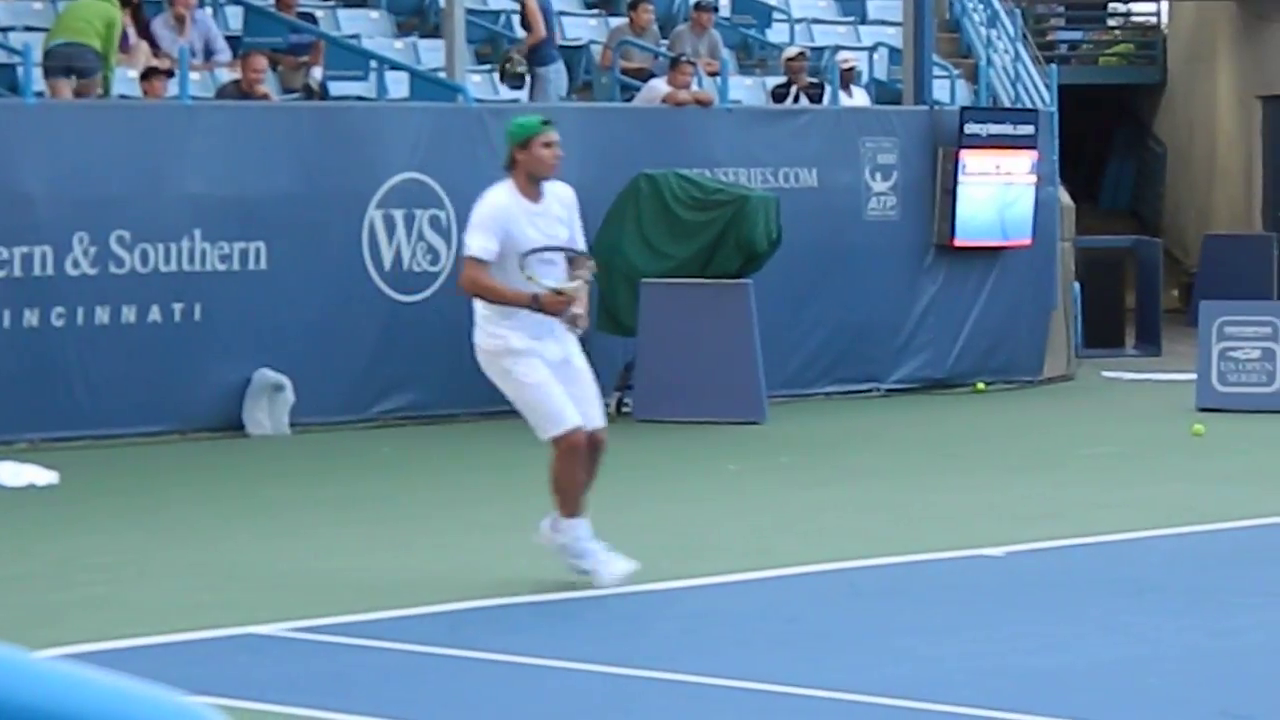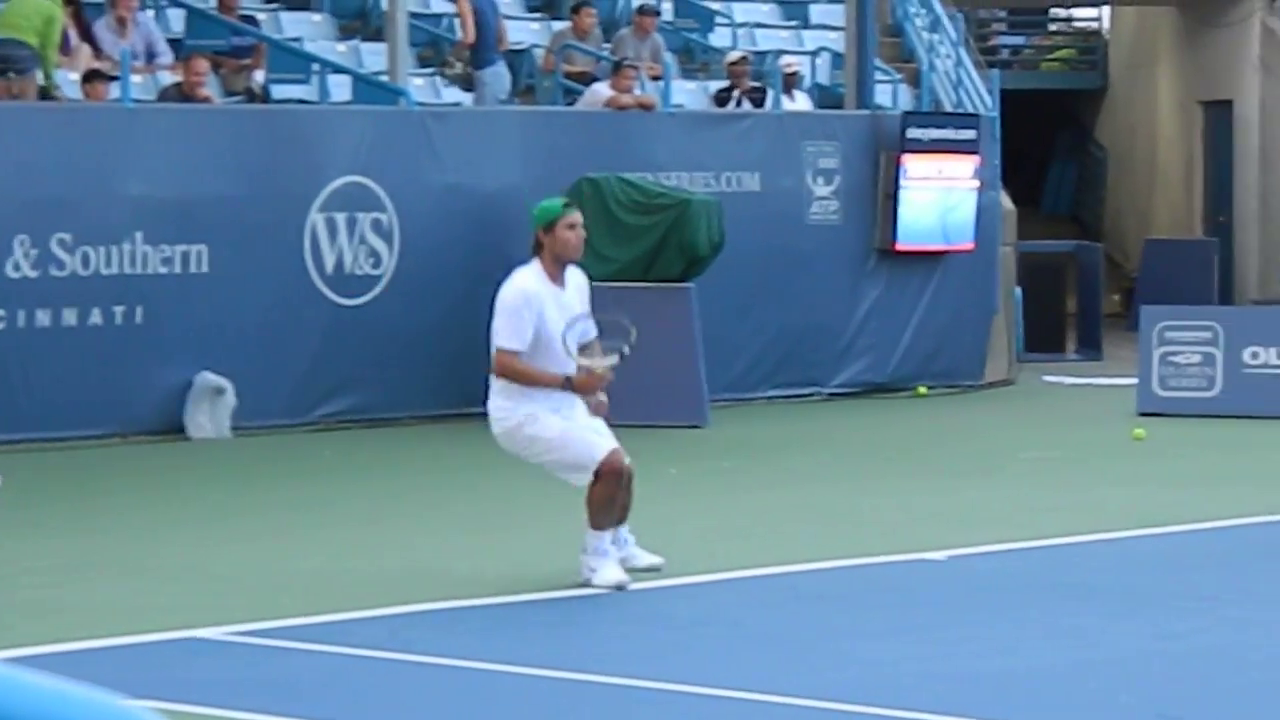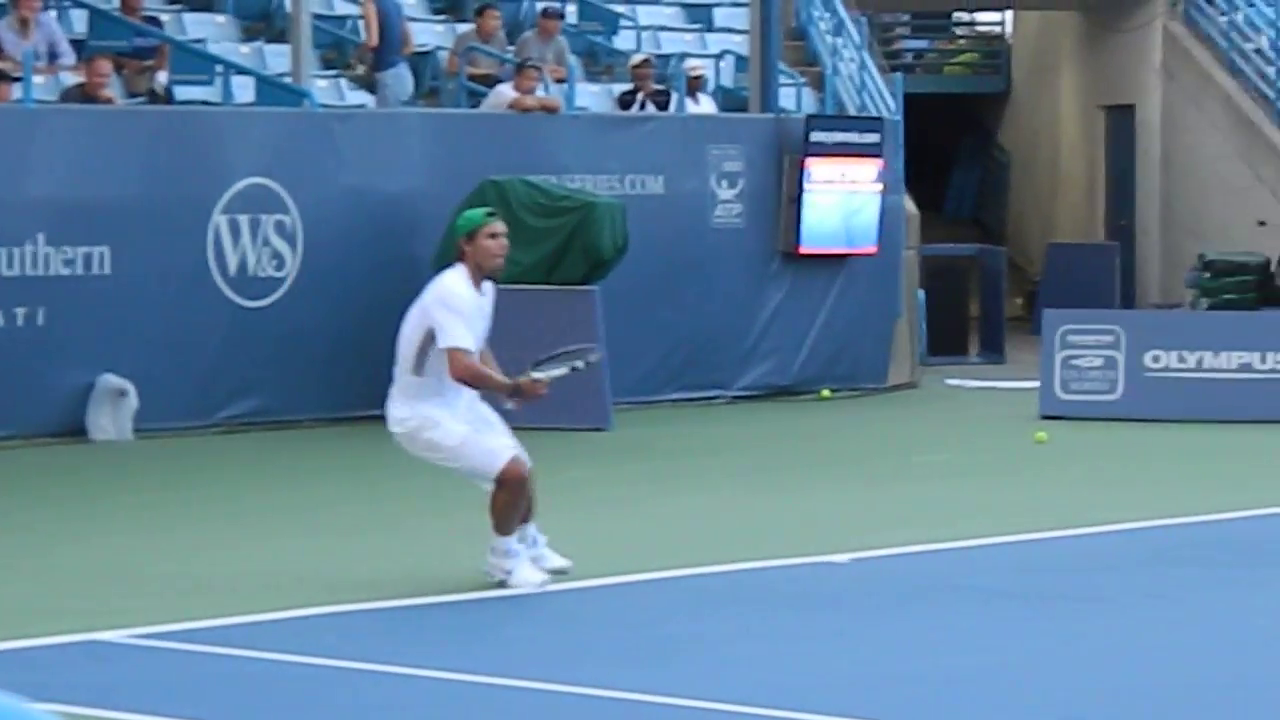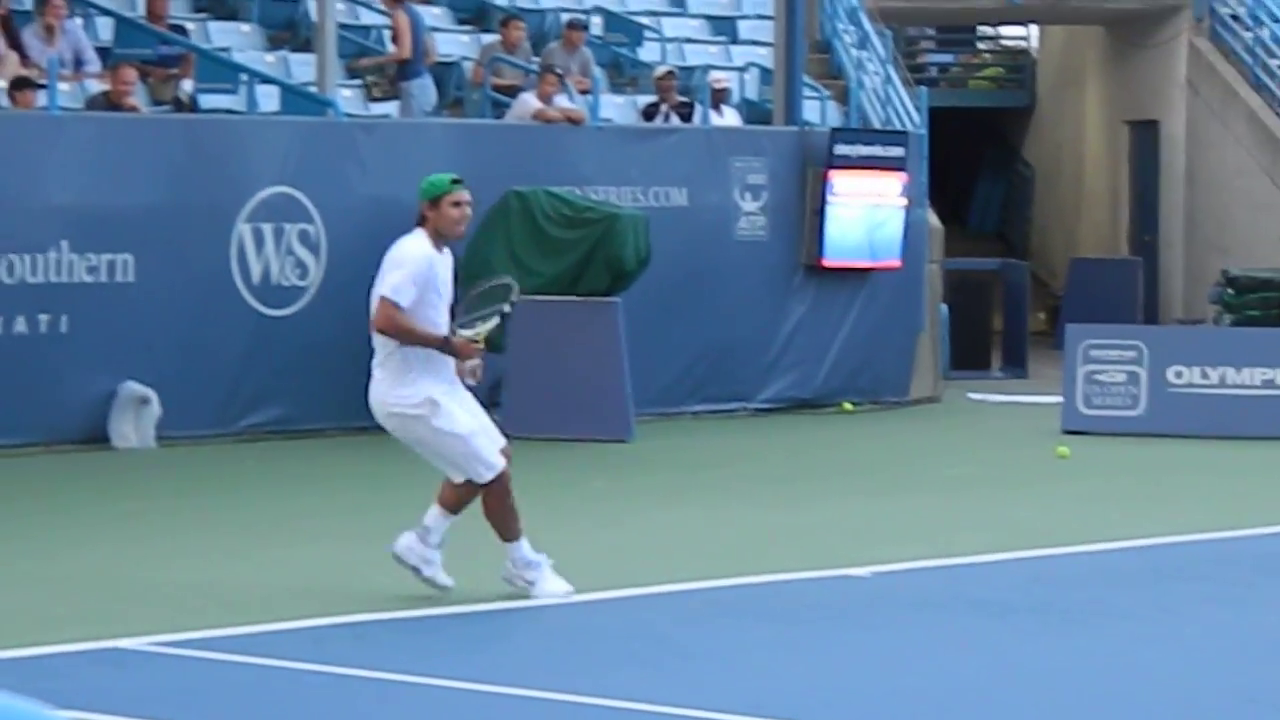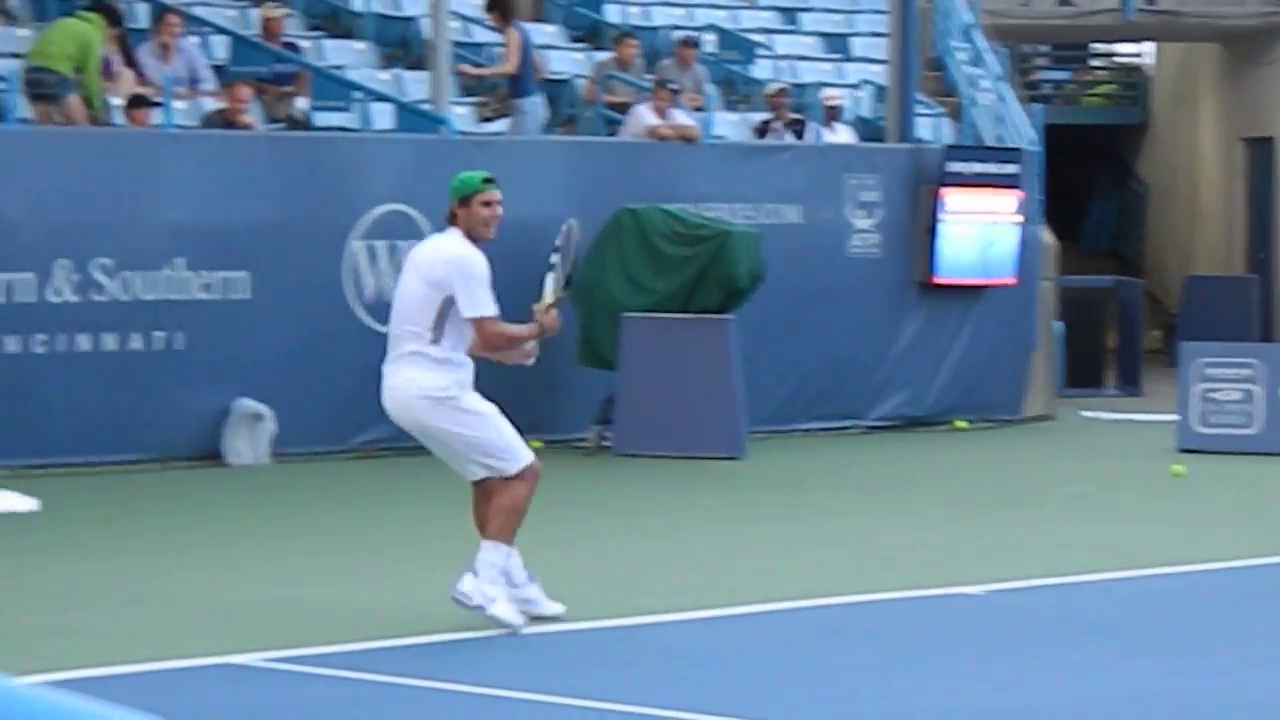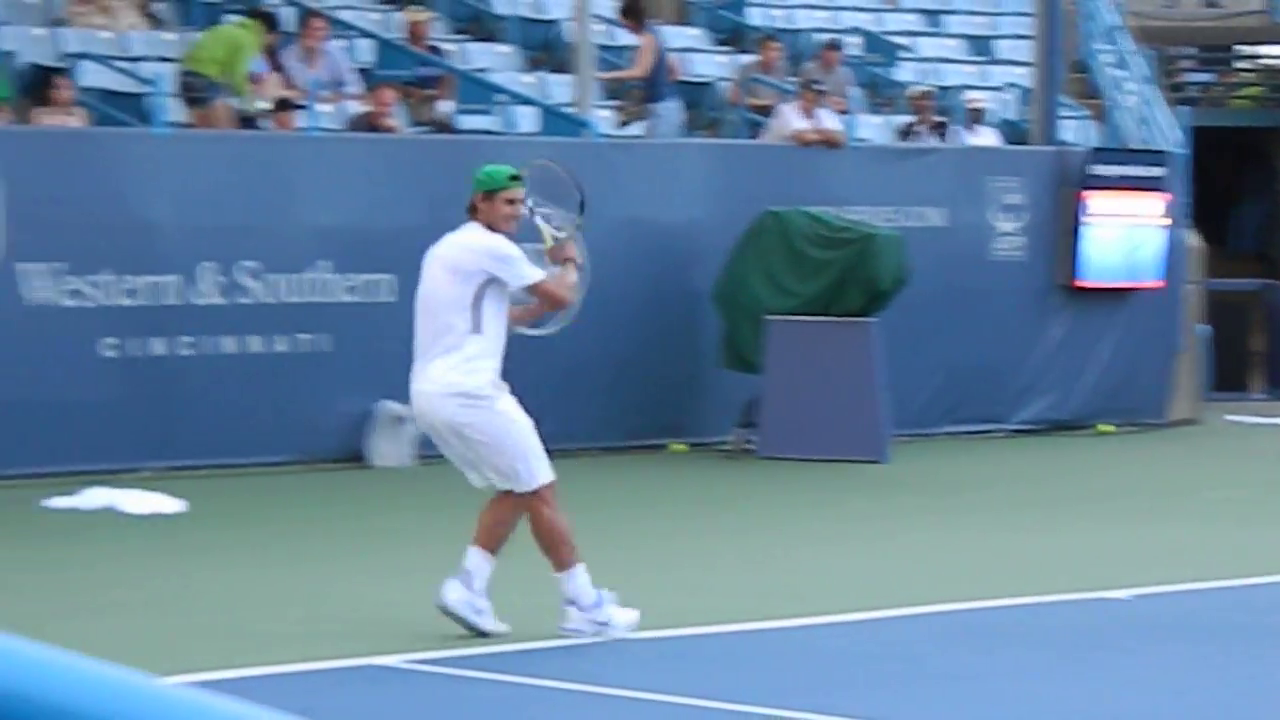
dt=0.2s
person 1, frame 1
left shoulder: (564, 197)
right shoulder: (495, 206)
right elbow: (471, 280)
left wrist: (577, 301)
right wrist: (536, 303)
left hip: (557, 337)
right hip: (510, 344)
left knee: (595, 439)
right knee: (573, 439)
left ankle: (563, 528)
right ankle: (581, 546)
person 1, frame 2
left shoulder: (578, 282)
right shoulder: (522, 291)
right elbow: (503, 366)
left wrist: (593, 391)
right wrist: (570, 383)
left hip: (566, 407)
right hip: (522, 416)
left knee: (621, 472)
right knee: (611, 464)
left ankle: (617, 543)
right ankle: (597, 556)
person 1, frame 3
left shoulder: (484, 288)
right shoulder: (453, 292)
right elbow: (461, 368)
left wrist: (508, 384)
right wrist: (515, 387)
left hip: (455, 405)
right hip: (419, 416)
left knee: (519, 471)
right knee: (514, 472)
left ankle: (528, 542)
right ankle: (505, 556)
person 1, frame 4
left shoulder: (438, 255)
right shoulder: (415, 254)
right elbow: (383, 320)
left wrist: (458, 358)
right wrist: (446, 343)
left hip: (436, 386)
right hip: (413, 398)
left knee: (492, 458)
right knee: (495, 475)
left ankle: (422, 541)
right ankle: (526, 566)
person 1, frame 5
left shoulder: (438, 251)
right shoulder: (466, 258)
right elbow: (492, 334)
left wrist: (509, 351)
right wrist: (538, 328)
left hip: (409, 389)
right hip: (432, 393)
left knee: (493, 477)
right knee: (523, 473)
left ankle: (512, 584)
right ankle: (486, 581)
person 1, frame 6
left shoulder: (448, 248)
right shoulder: (492, 247)
right elbow: (559, 298)
left wrist: (526, 312)
right wrist: (569, 263)
left hip: (431, 395)
right hip: (468, 392)
left knee: (516, 490)
right knee: (538, 495)
left ankle: (466, 590)
right ankle: (585, 607)
